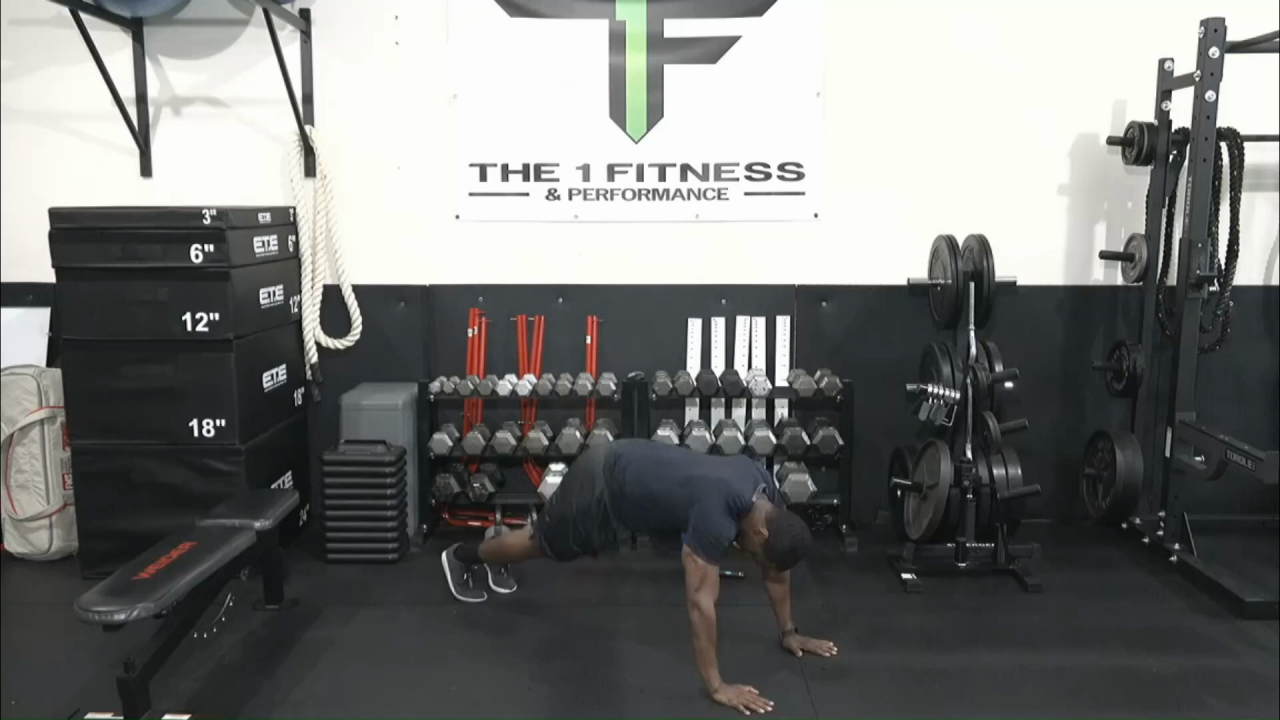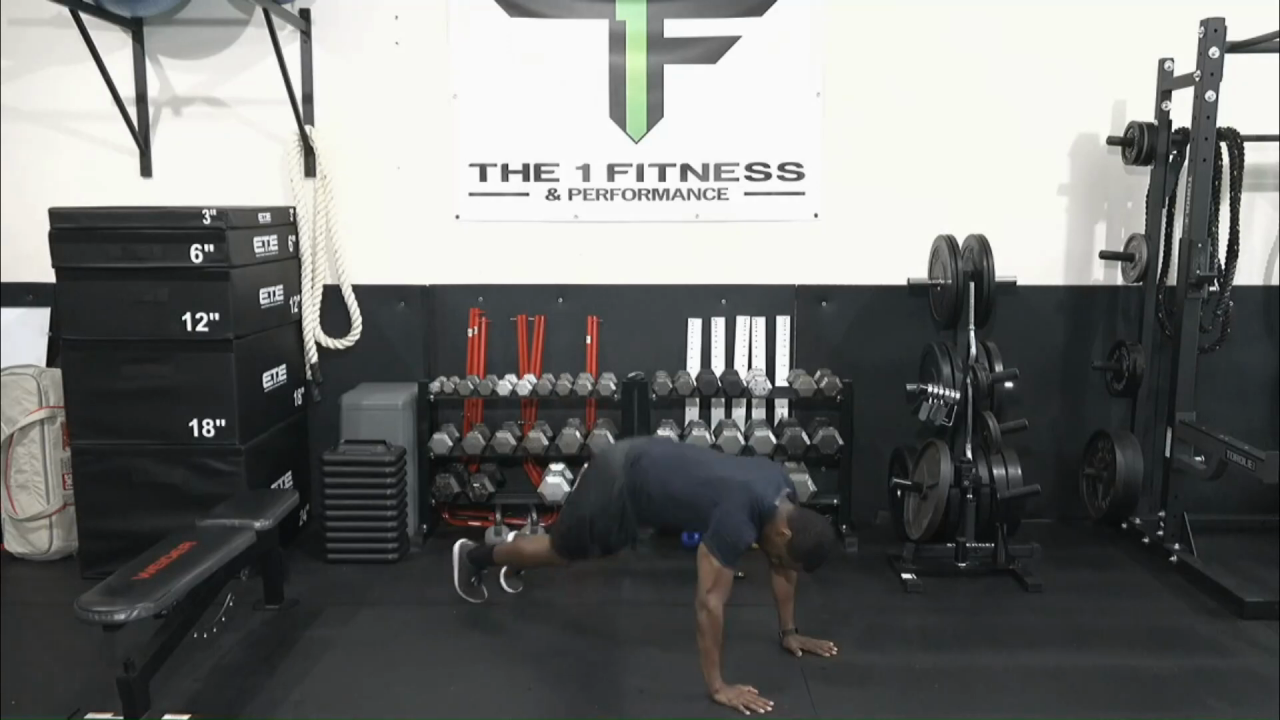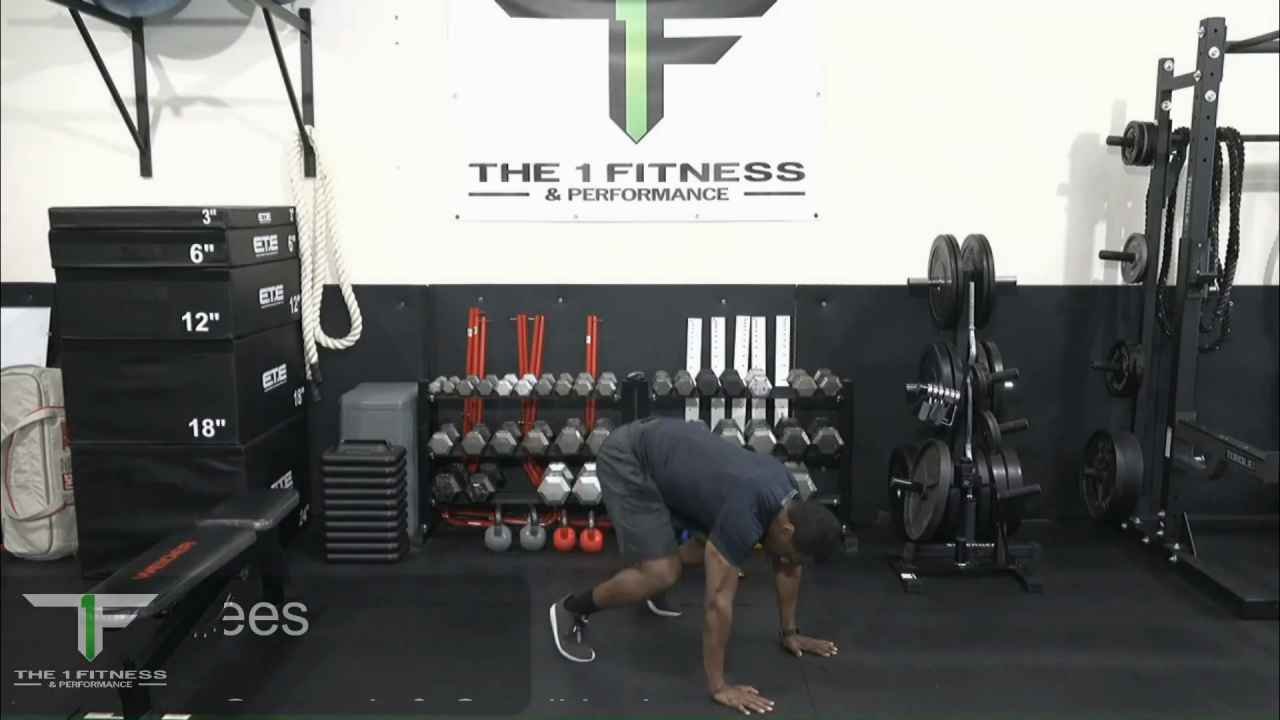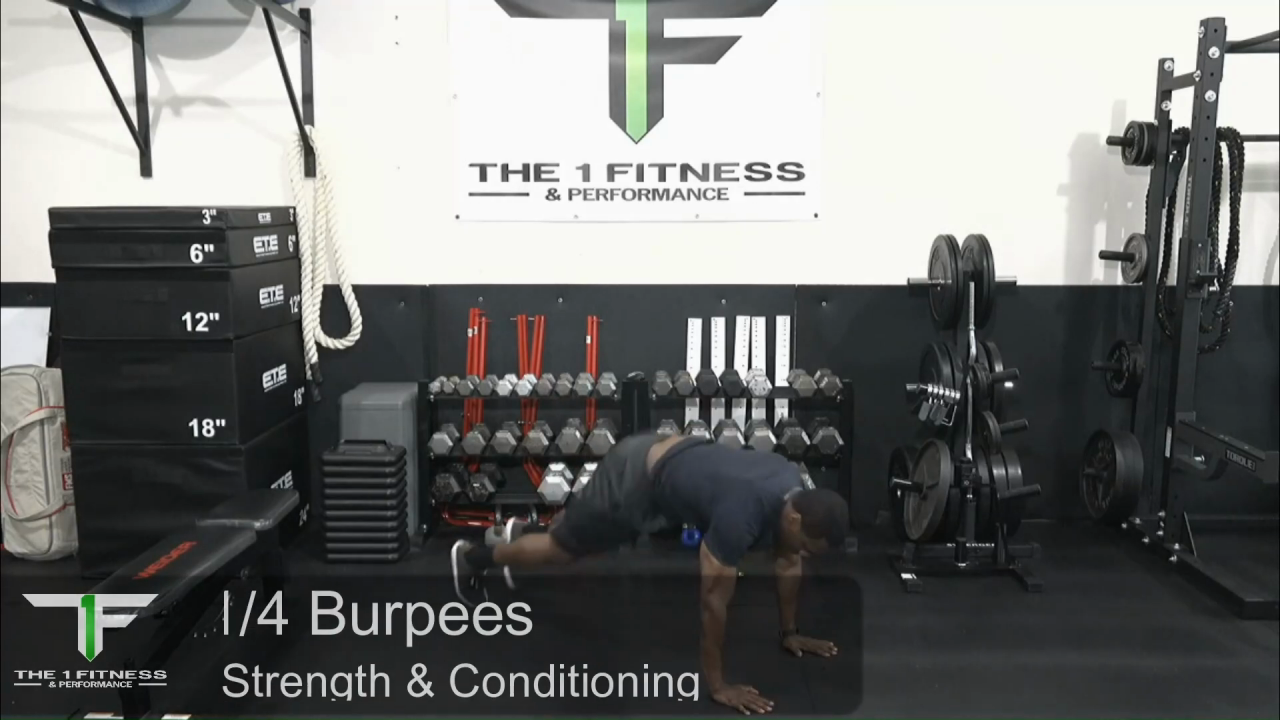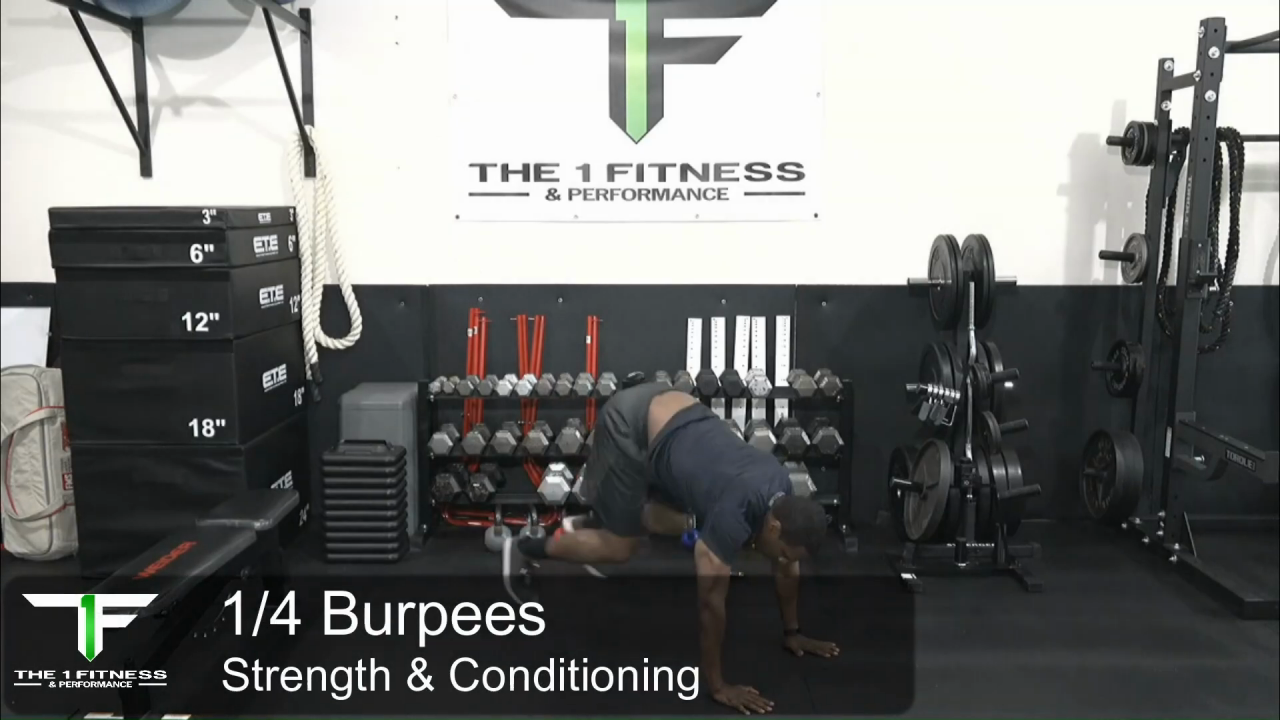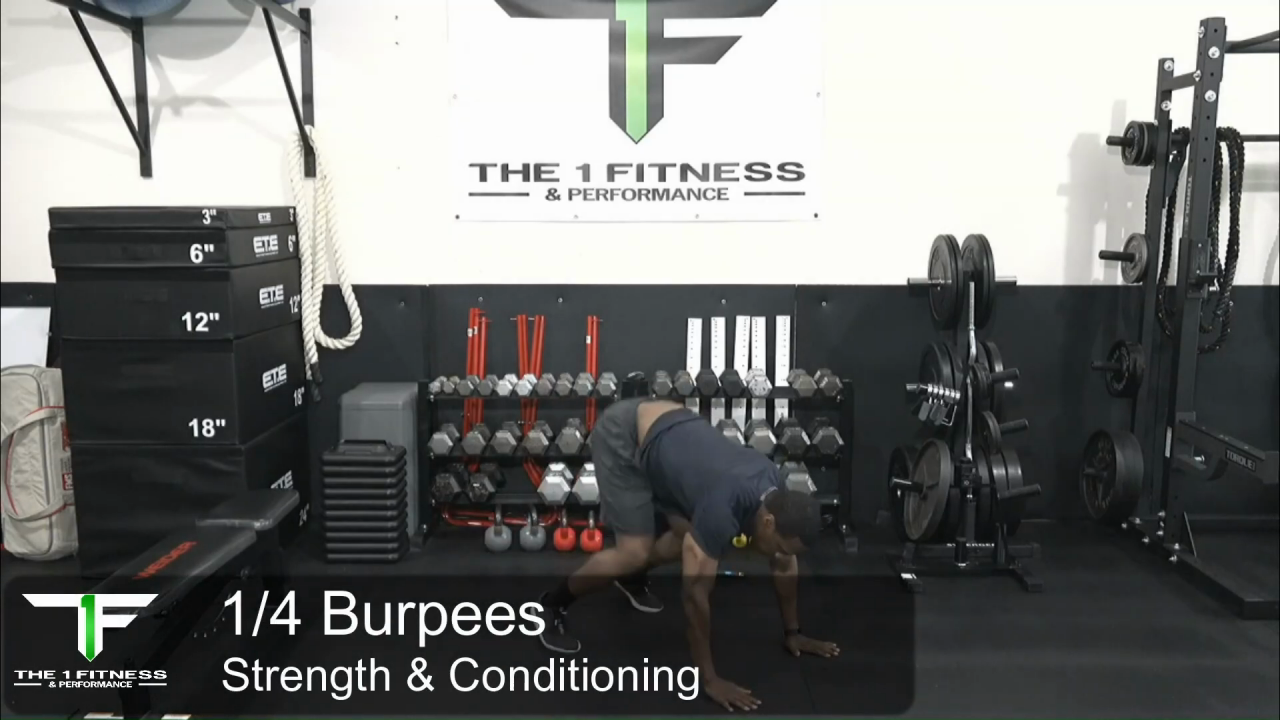
dt=0.5s
person 1, frame 1
left shoulder: (765, 490)
right shoulder: (717, 516)
left elbow: (775, 569)
right elbow: (701, 600)
left wrist: (789, 633)
right wrist: (717, 687)
left hip: (628, 463)
right hip: (603, 479)
left knee: (555, 540)
right knee: (544, 542)
left ankle: (495, 556)
right ankle: (462, 556)
person 1, frame 2
left shoulder: (782, 493)
right shoulder: (737, 517)
left elbow: (782, 568)
right elbow: (709, 601)
left wrist: (790, 632)
right wrist: (718, 687)
left hip: (641, 465)
right hip: (619, 481)
left knee: (578, 545)
right knee: (563, 548)
left ankle: (524, 545)
right ankle: (473, 555)
person 1, frame 3
left shoulder: (787, 494)
right shoulder: (745, 514)
left elbow: (786, 565)
right elbow: (718, 601)
left wrist: (790, 633)
right wrist: (719, 688)
left hip: (663, 441)
right hip: (628, 453)
left knee: (714, 545)
right knee: (662, 574)
left ankle: (648, 590)
right ankle: (570, 612)
person 1, frame 4
left shoulder: (792, 490)
right shoulder: (742, 515)
left elbow: (787, 563)
right elbow: (713, 602)
left wrist: (789, 632)
right wrist: (718, 686)
left hip: (661, 453)
right hip: (634, 476)
left knee: (595, 535)
right knee: (566, 548)
left ankle: (522, 531)
right ankle: (472, 557)
person 1, frame 5
left shoulder: (781, 494)
right shoulder: (733, 514)
left elbow: (787, 566)
right elbow: (712, 599)
left wrist: (792, 633)
right wrist: (717, 686)
right hip: (630, 426)
left knee: (672, 521)
right knee: (620, 548)
left ankle: (585, 528)
right ankle: (528, 549)
person 1, frame 6
left shoulder: (775, 497)
right shoulder: (722, 509)
left elbow: (785, 566)
right elbow: (695, 593)
left wrist: (793, 633)
right wrist: (708, 680)
left hip: (664, 428)
right hip: (624, 433)
left knee: (692, 538)
right knee: (635, 554)
left ankle: (630, 579)
right ankle: (554, 603)
